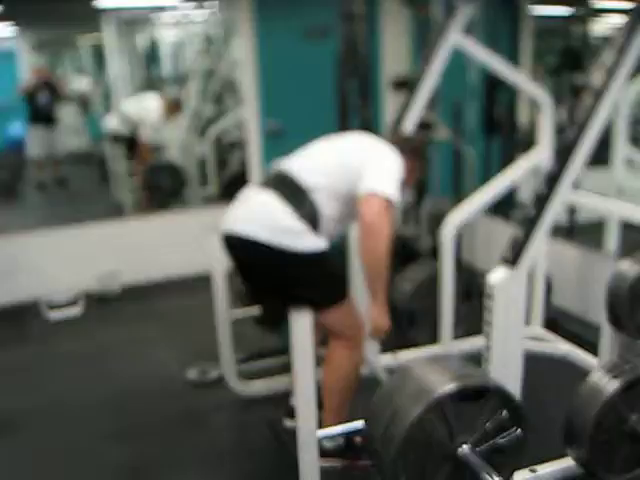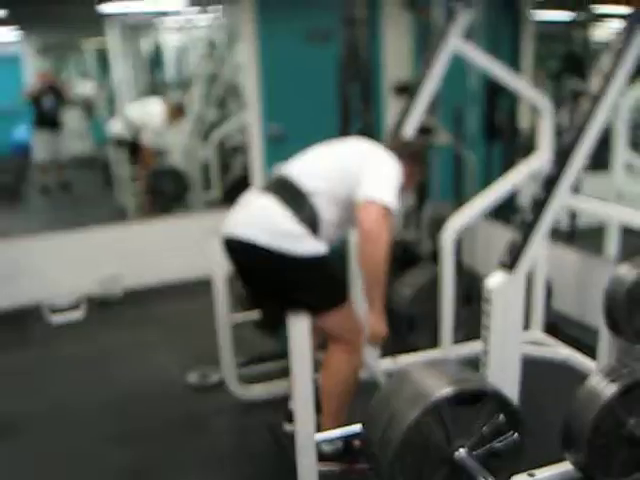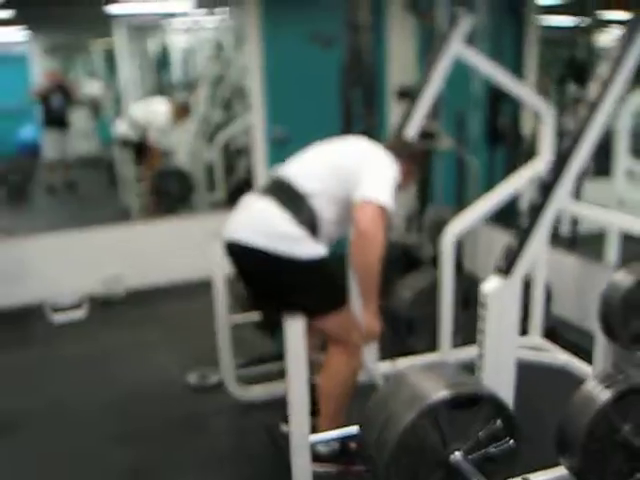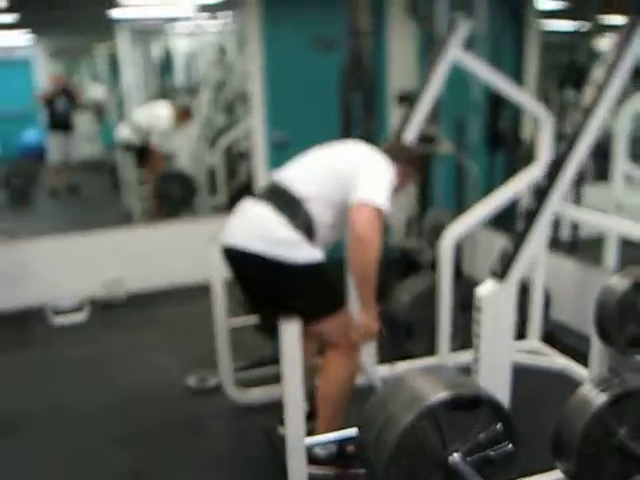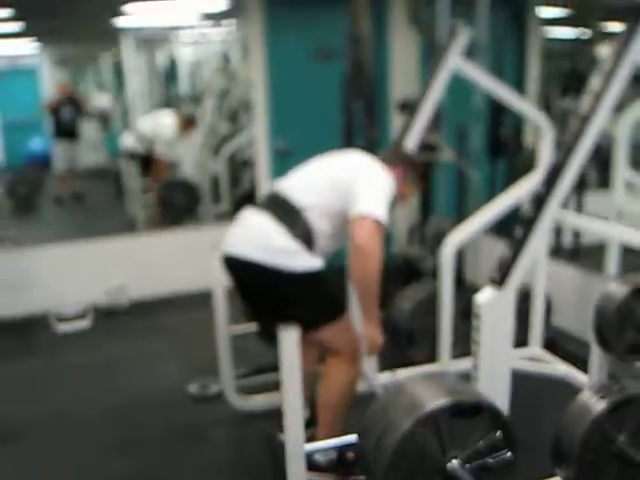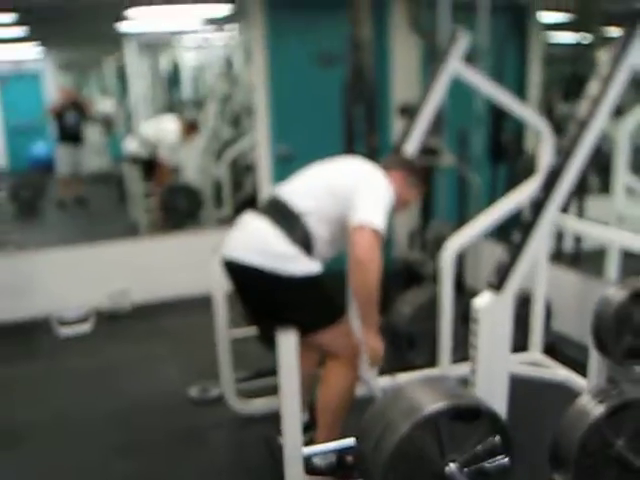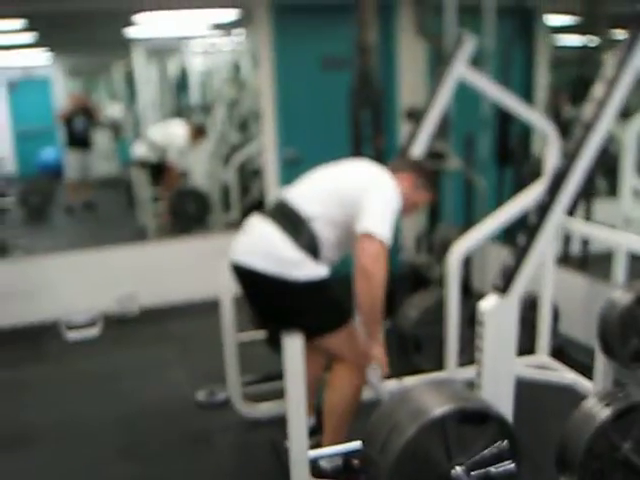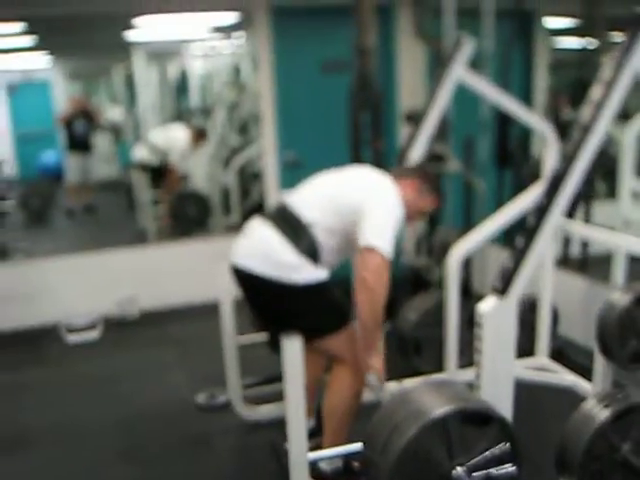
dt=0.1s
person 1, frame 1
left shoulder: (358, 147)
right shoulder: (388, 160)
right elbow: (375, 222)
right wrist: (379, 304)
left hip: (240, 224)
right hip: (281, 236)
right knee: (348, 334)
right ankle: (331, 441)
person 1, frame 2
left shoulder: (356, 153)
right shoulder: (386, 165)
right elbow: (373, 230)
right wrist: (376, 312)
left hip: (240, 228)
right hip: (282, 240)
right knee: (347, 338)
right ankle: (330, 445)
person 1, frame 3
left shoulder: (354, 151)
right shoulder: (382, 163)
right elbow: (368, 229)
right wrist: (370, 311)
left hip: (240, 231)
right hip: (281, 242)
left knee: (307, 321)
right knee: (346, 340)
right ankle: (327, 447)
person 1, frame 4
left shoulder: (351, 155)
right shoulder: (379, 167)
right elbow: (364, 231)
right wrist: (368, 311)
left hip: (238, 236)
right hip: (278, 247)
left knee: (305, 325)
right knee: (343, 343)
right ankle: (324, 450)
person 1, frame 5
left shoulder: (352, 164)
right shoulder: (378, 177)
right elbow: (365, 245)
right wrist: (372, 322)
left hip: (239, 245)
right hip: (277, 256)
left knee: (309, 333)
right knee: (344, 350)
person 1, frame 6
left shoulder: (352, 171)
right shoulder: (377, 184)
right elbow: (364, 255)
right wrist: (372, 332)
left hip: (239, 249)
right hip: (277, 260)
left knee: (307, 337)
right knee: (344, 353)
right ankle: (323, 459)
person 1, frame 7
left shoulder: (362, 173)
right shoulder: (384, 190)
right elbow: (370, 266)
right wrist: (373, 340)
left hip: (247, 251)
right hip: (282, 264)
left knee: (315, 339)
right knee: (350, 356)
person 1, frame 8
left shoulder: (366, 180)
right shoulder: (387, 198)
right elbow: (370, 279)
right wrist: (371, 352)
left hip: (248, 253)
right hip: (282, 267)
left knee: (315, 341)
right knee: (350, 358)
